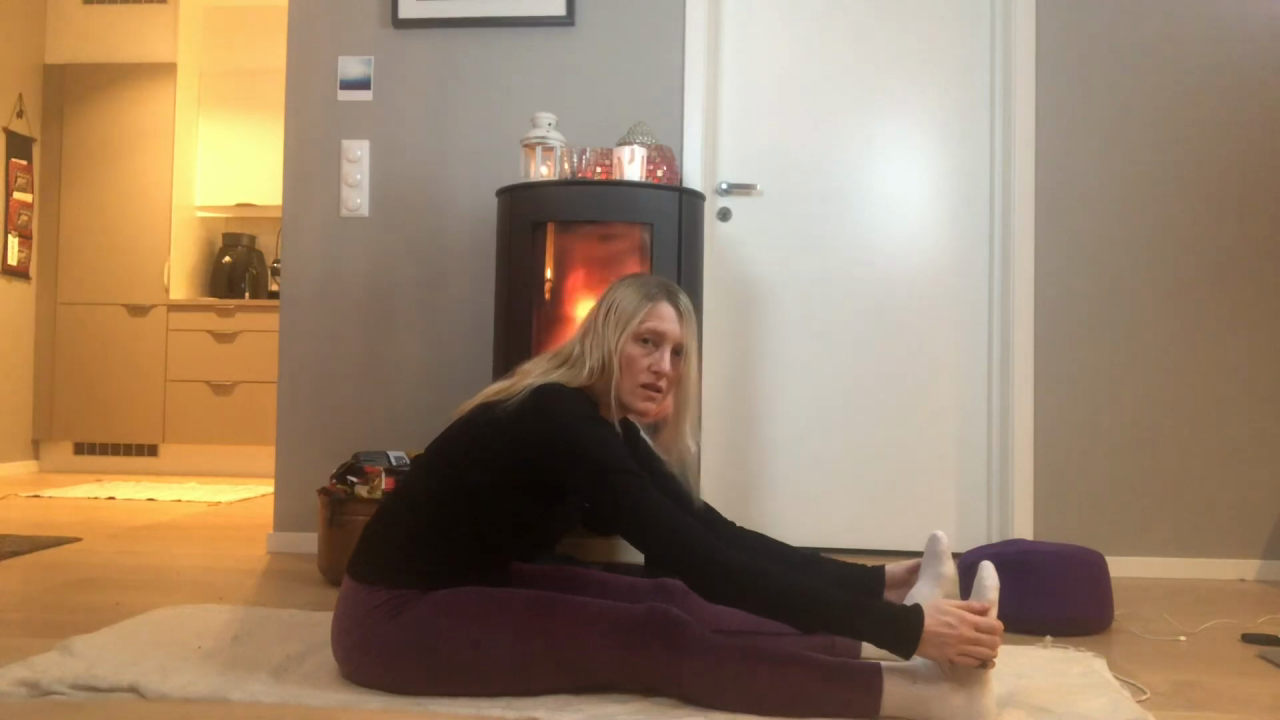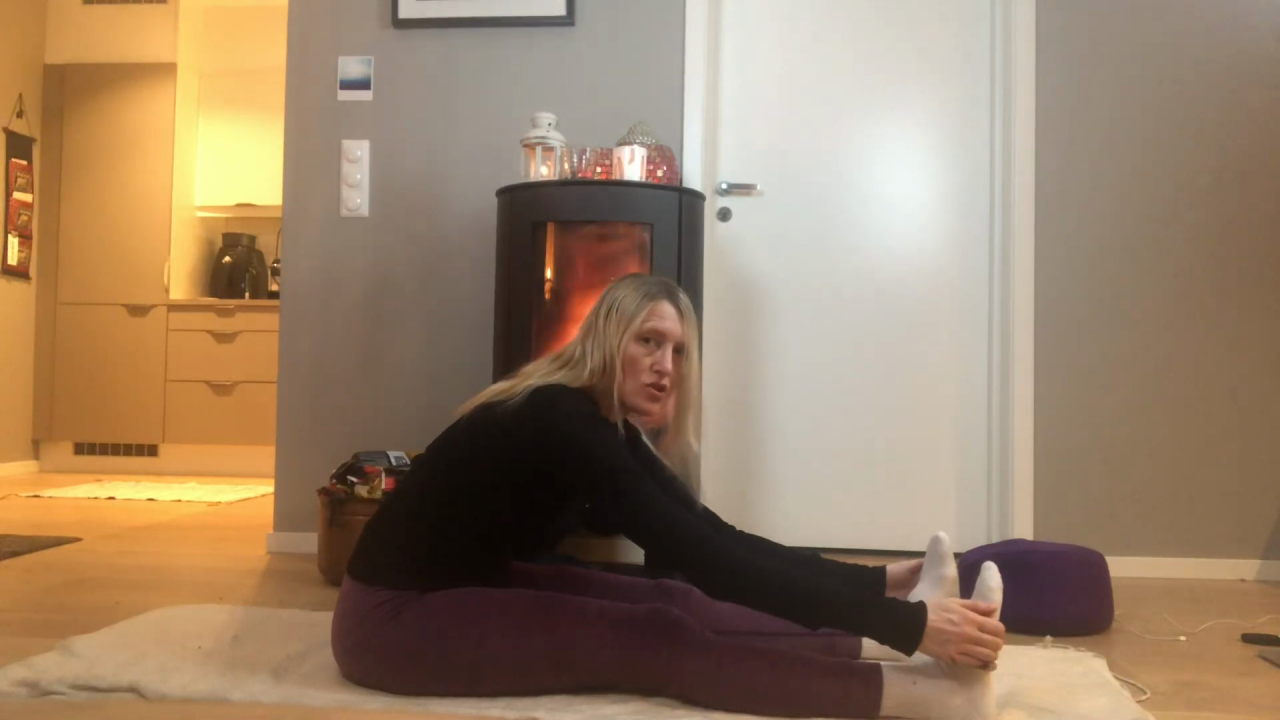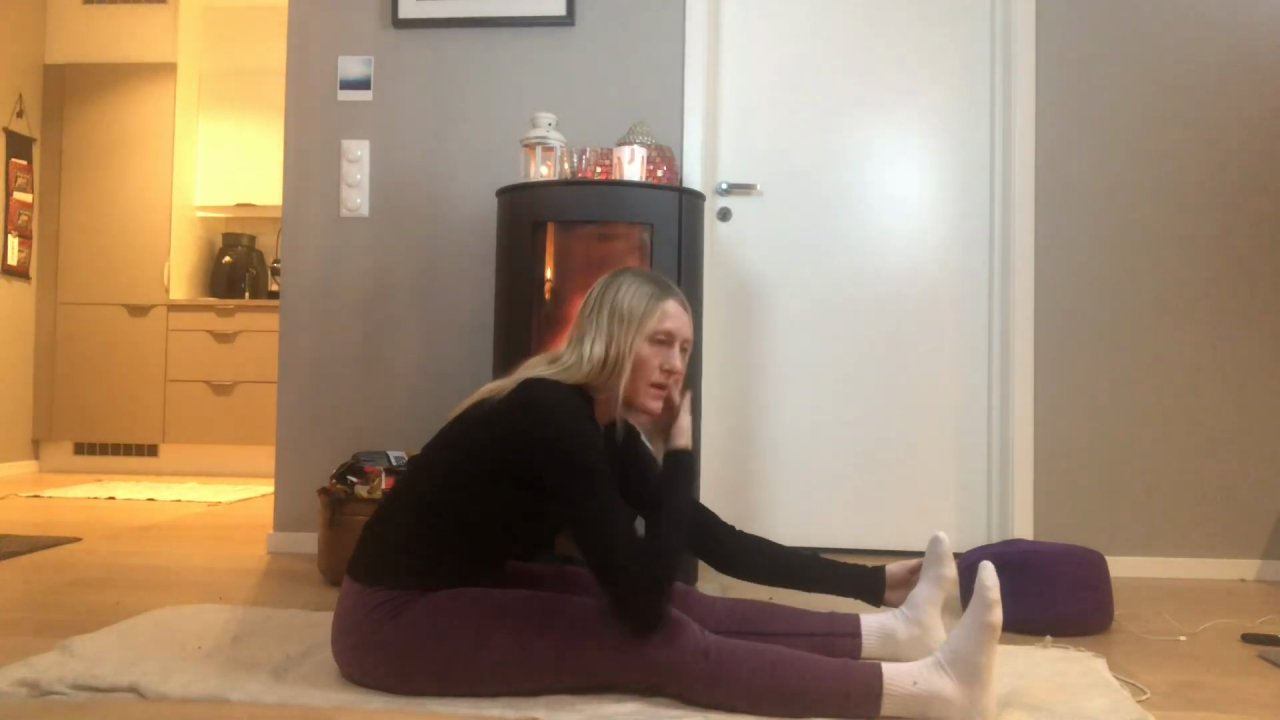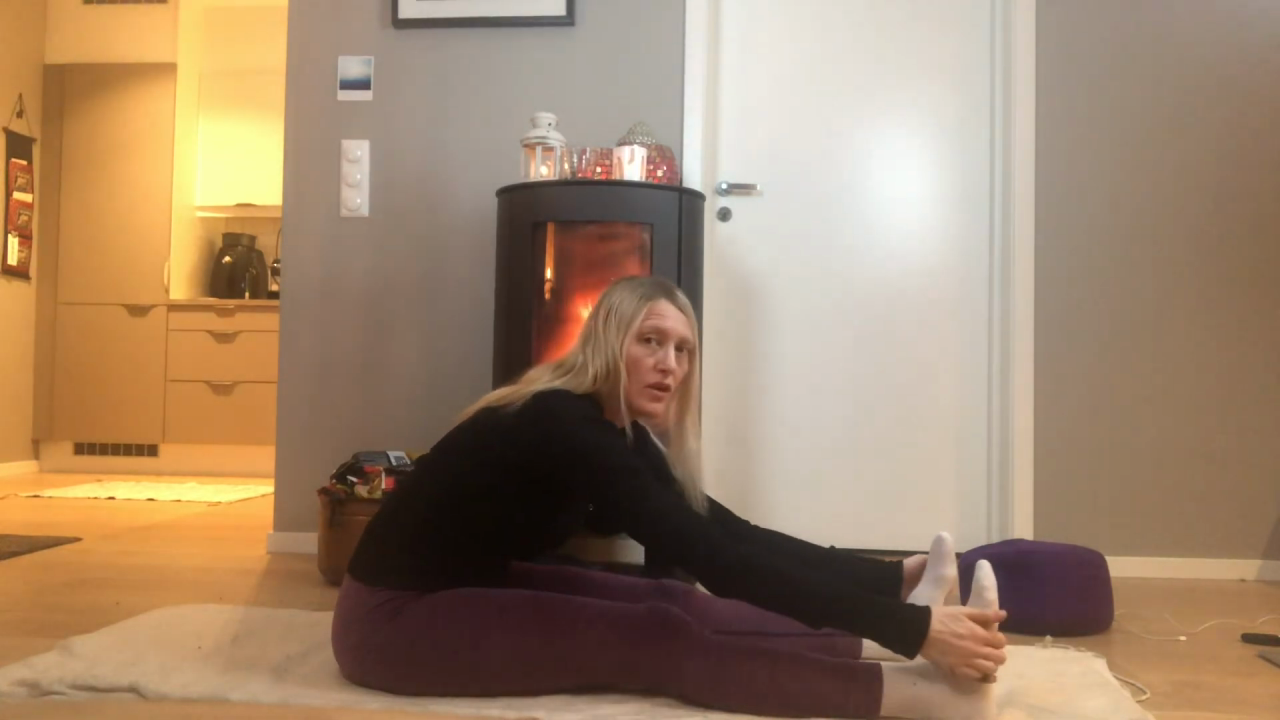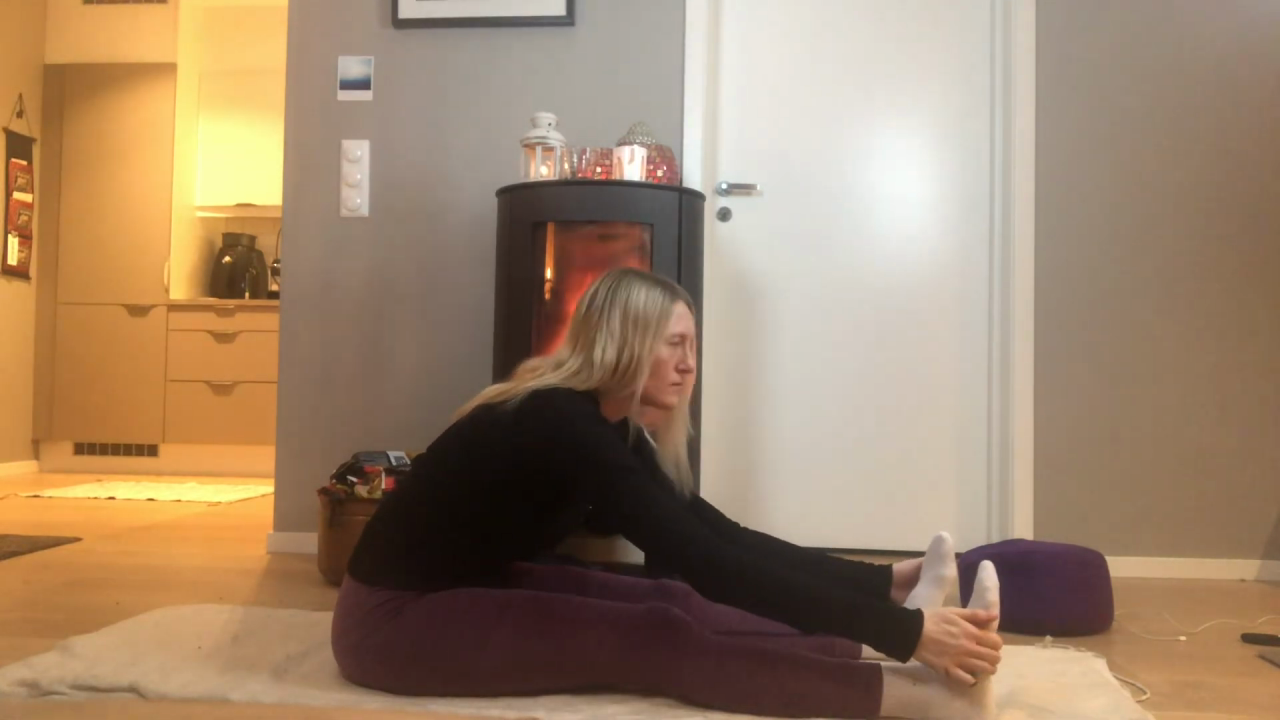
dt=1s
person 1, frame 1
left shoulder: (606, 424)
right shoulder: (560, 421)
left elbow: (720, 537)
right elbow: (710, 570)
left wrist: (877, 583)
right wrist: (903, 631)
left hip: (471, 587)
right hip: (396, 617)
left knee: (663, 606)
right knee: (656, 640)
person 1, frame 2
left shoulder: (610, 427)
right shoulder: (562, 422)
left elbow: (721, 541)
right elbow: (713, 569)
left wrist: (878, 584)
right wrist: (908, 626)
left hip: (475, 589)
right hip: (396, 619)
left knee: (671, 606)
right knee: (658, 639)
left ankle: (902, 665)
person 1, frame 3
left shoulder: (609, 430)
right shoulder: (551, 416)
left elbow: (717, 544)
right elbow: (638, 608)
left wrist: (873, 583)
right wrist: (679, 457)
left hip: (472, 593)
right hip: (397, 620)
left knee: (673, 607)
right knee: (663, 641)
left ankle: (892, 632)
person 1, frame 4
left shoulder: (620, 431)
right shoulder: (565, 427)
left elbow: (737, 536)
right elbow: (720, 564)
left wrist: (894, 578)
right wrist: (914, 630)
left hip: (472, 589)
right hip: (396, 618)
left knee: (671, 605)
right knee: (657, 639)
left ankle: (890, 627)
person 1, frame 5
left shoulder: (609, 426)
right shoulder: (564, 425)
left elbow: (725, 538)
right elbow: (711, 568)
left wrist: (883, 583)
right wrist: (902, 635)
left hip: (475, 589)
right hip: (398, 620)
left knee: (670, 605)
right knee: (656, 640)
